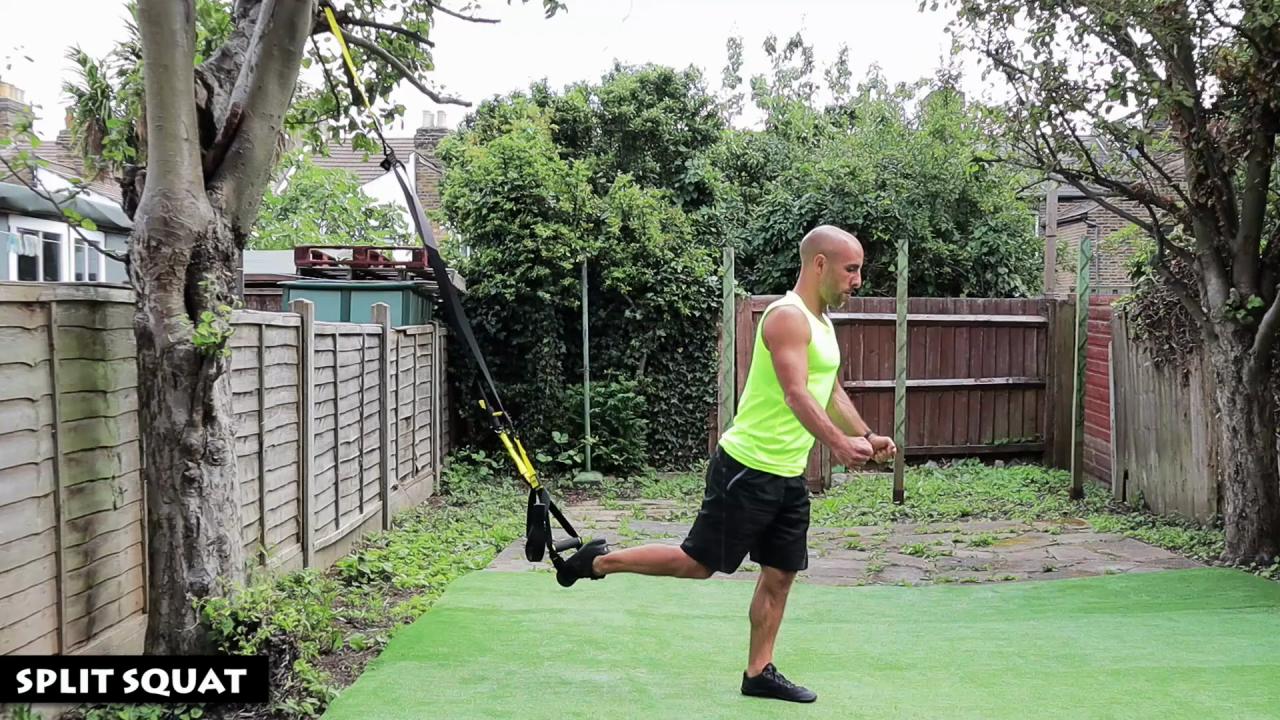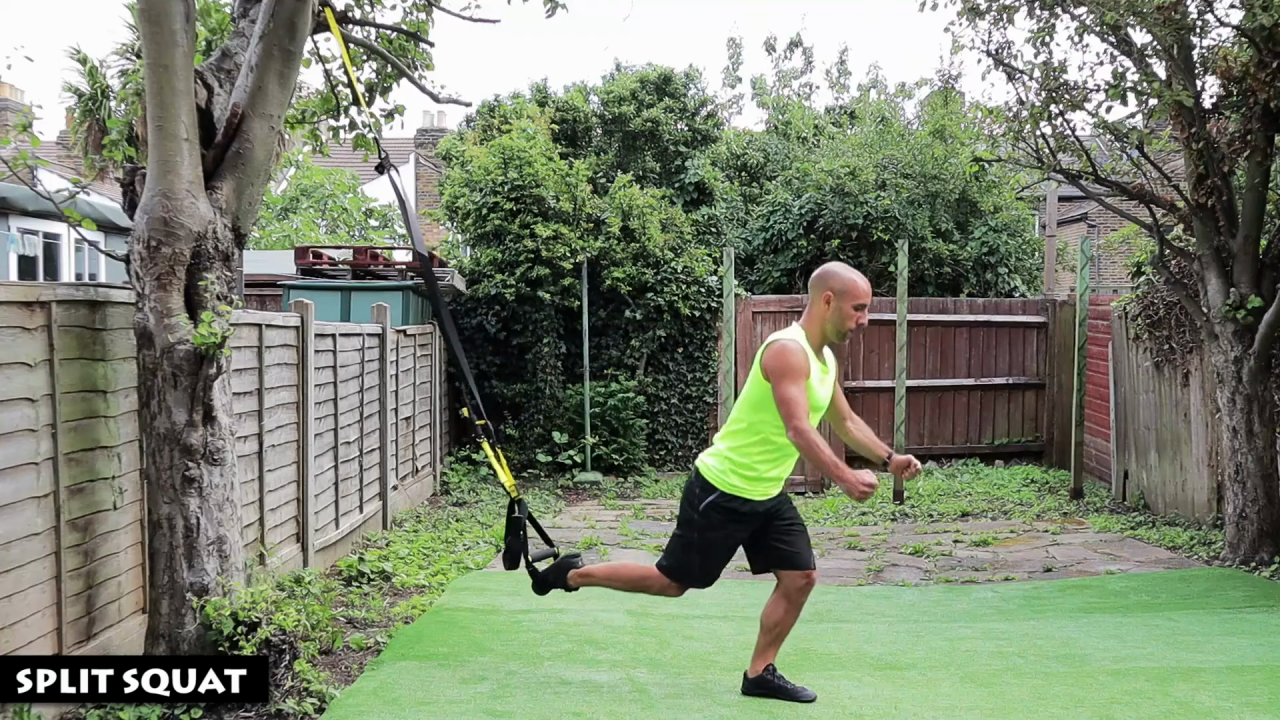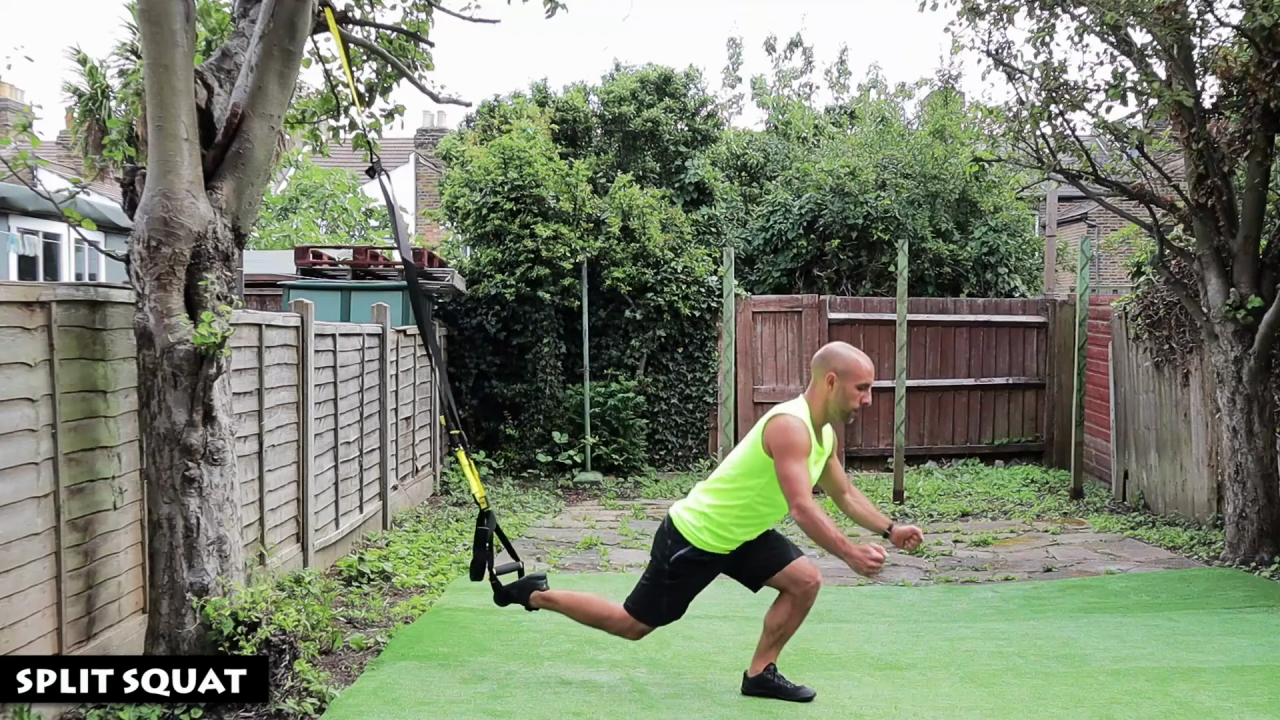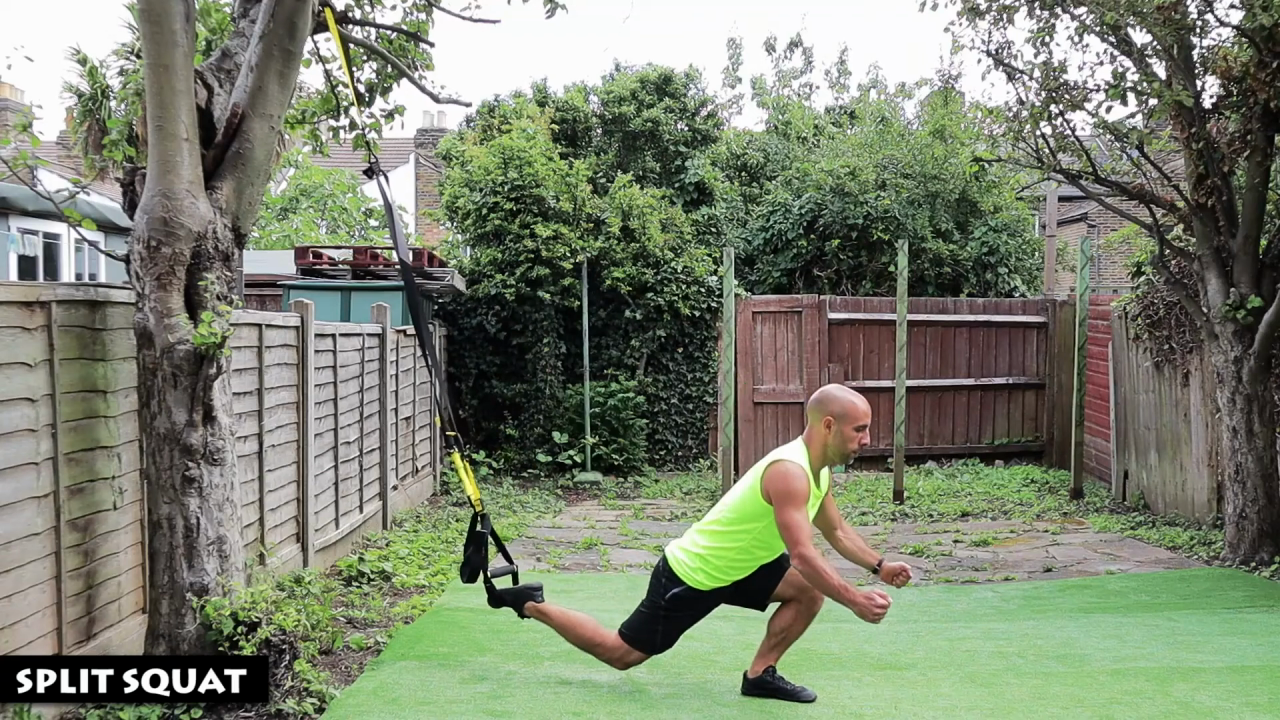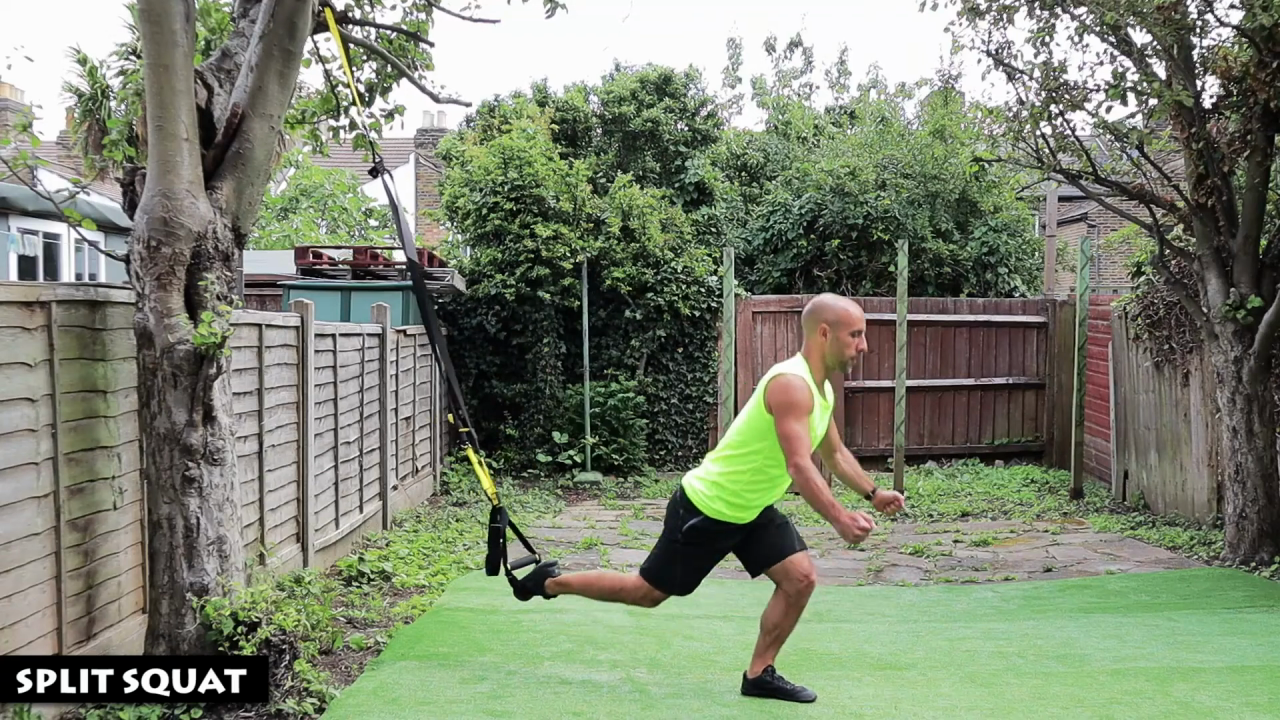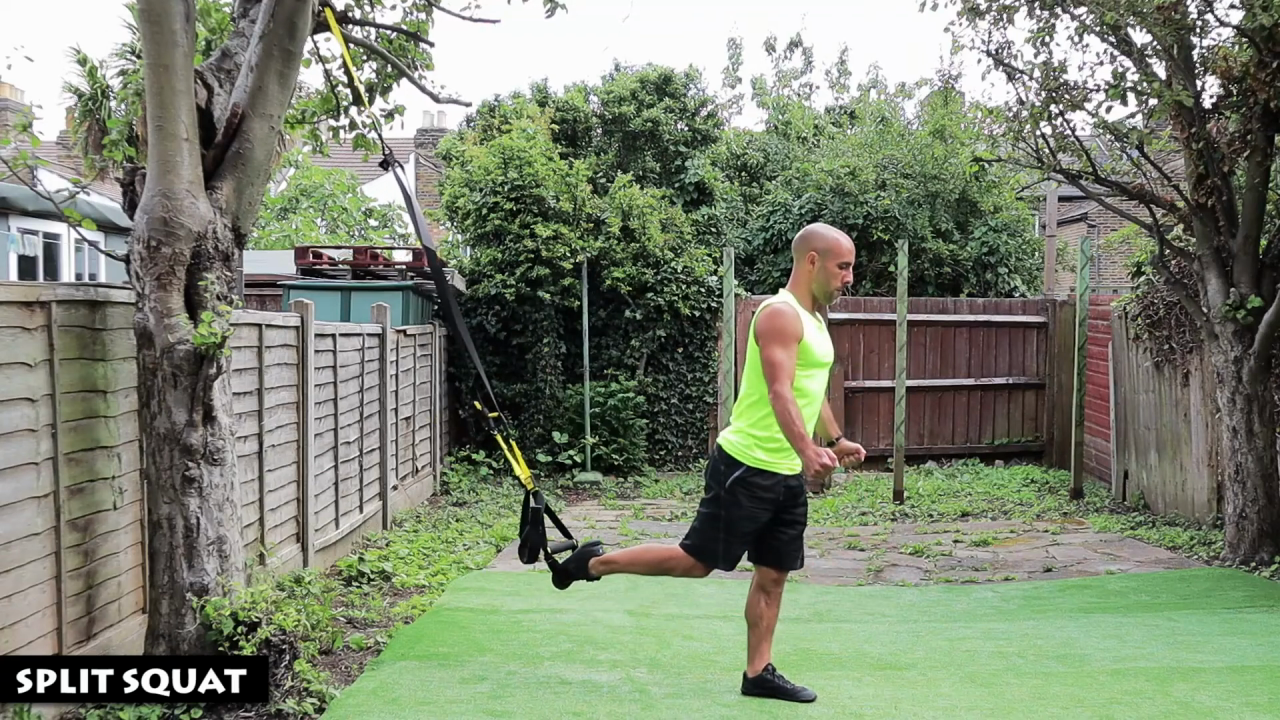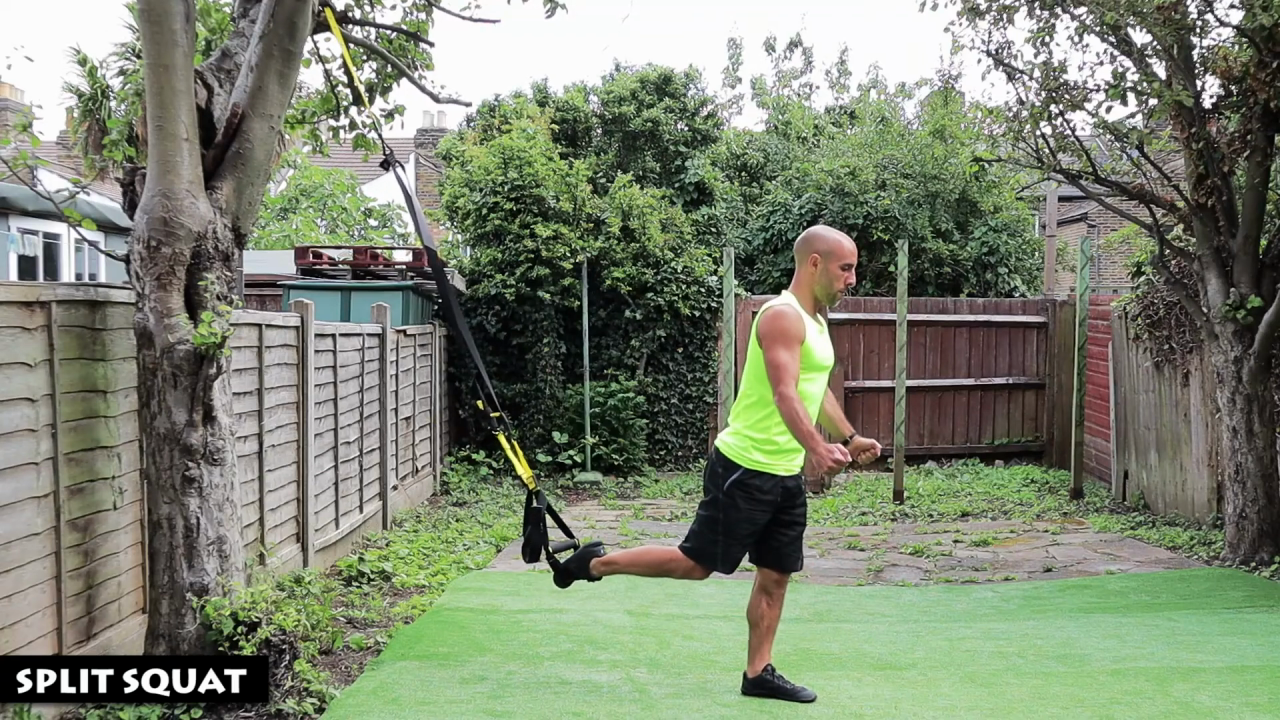
dt=0.5s
person 1, frame 1
left shoulder: (821, 322)
right shoulder: (788, 316)
left elbow: (832, 393)
right elbow: (796, 395)
left wrist: (867, 435)
right wrist: (839, 444)
left hip: (787, 474)
right hip: (749, 469)
left knee: (780, 575)
right knee: (697, 562)
left ankle: (759, 674)
right ankle: (598, 561)
person 1, frame 2
left shoulder: (825, 358)
right shoulder: (787, 350)
left elbow: (846, 421)
right elbow: (797, 430)
left wrist: (889, 458)
right wrist: (844, 478)
left hip: (766, 493)
right hip: (723, 491)
left knee: (800, 578)
right knee: (670, 581)
left ankle: (760, 673)
right ankle: (572, 574)
person 1, frame 3
left shoulder: (822, 432)
right shoulder: (790, 426)
left elbow: (845, 494)
right elbow: (802, 510)
left wrist: (890, 530)
right wrist: (854, 555)
left hip: (736, 535)
right hip: (693, 538)
left knee: (805, 581)
right knee: (631, 624)
left ankle: (760, 673)
right ankle: (537, 594)
person 1, frame 4
left shoulder: (817, 470)
right shoulder: (789, 472)
left elbow: (837, 531)
right elbow: (803, 556)
left wrist: (880, 566)
right wrist: (856, 601)
left hip: (728, 568)
right hip: (691, 576)
left knee: (810, 591)
right knee: (621, 653)
left ankle: (760, 674)
right ankle: (532, 604)
person 1, frame 5
left shoulder: (823, 385)
right shoulder: (791, 383)
left elbow: (834, 450)
right elbow: (798, 464)
left wrist: (871, 491)
right wrist: (839, 517)
left hip: (751, 508)
right hip: (705, 509)
left knee: (801, 576)
right knee: (648, 590)
left ankle: (759, 675)
right ankle: (551, 580)
person 1, frame 6
left shoulder: (813, 319)
right shoulder: (781, 314)
right elbow: (780, 394)
left wrist: (836, 440)
right wrist: (808, 450)
left hip: (786, 474)
right hip: (747, 467)
left knee: (773, 576)
right knee: (694, 562)
left ankle: (759, 673)
right ankle: (594, 563)
person 1, frame 7
left shoulder: (814, 321)
right shoulder: (782, 316)
left elbow: (820, 391)
right elbow: (785, 394)
left wrist: (851, 438)
right wrist: (818, 448)
left hip: (785, 474)
right hip: (745, 469)
left knee: (776, 576)
right knee: (693, 564)
left ankle: (758, 674)
right ankle: (593, 563)
